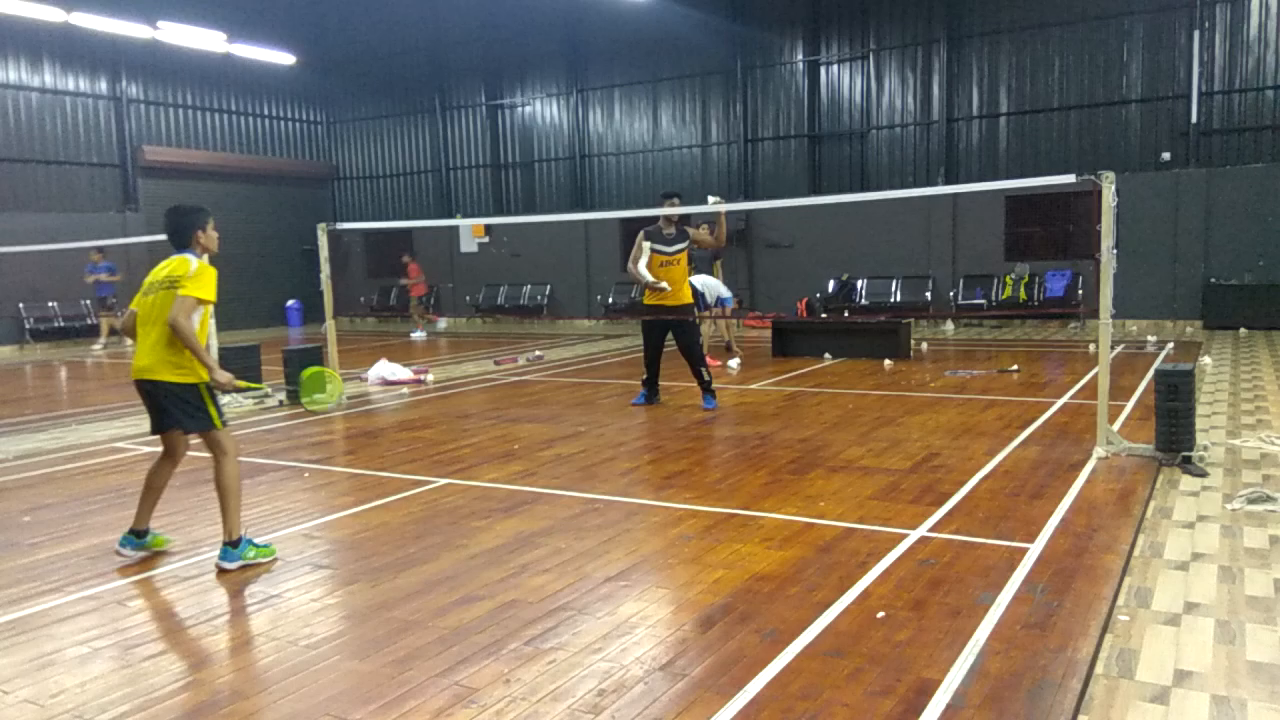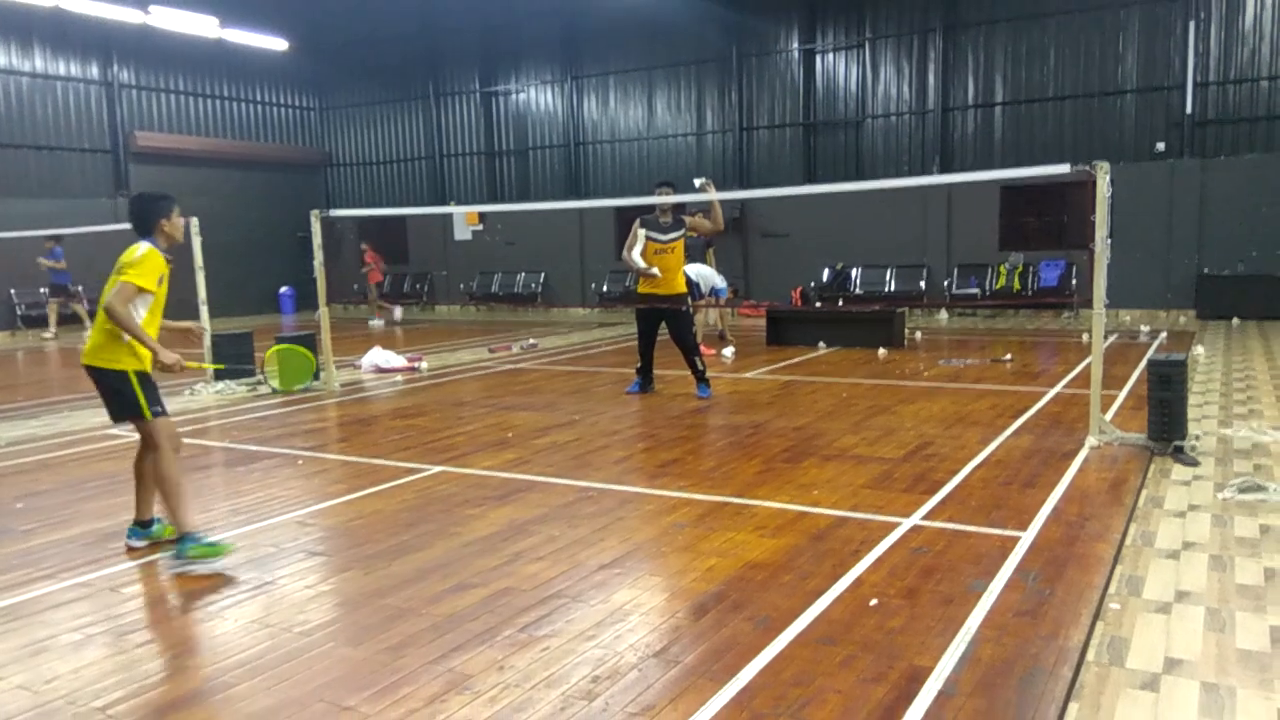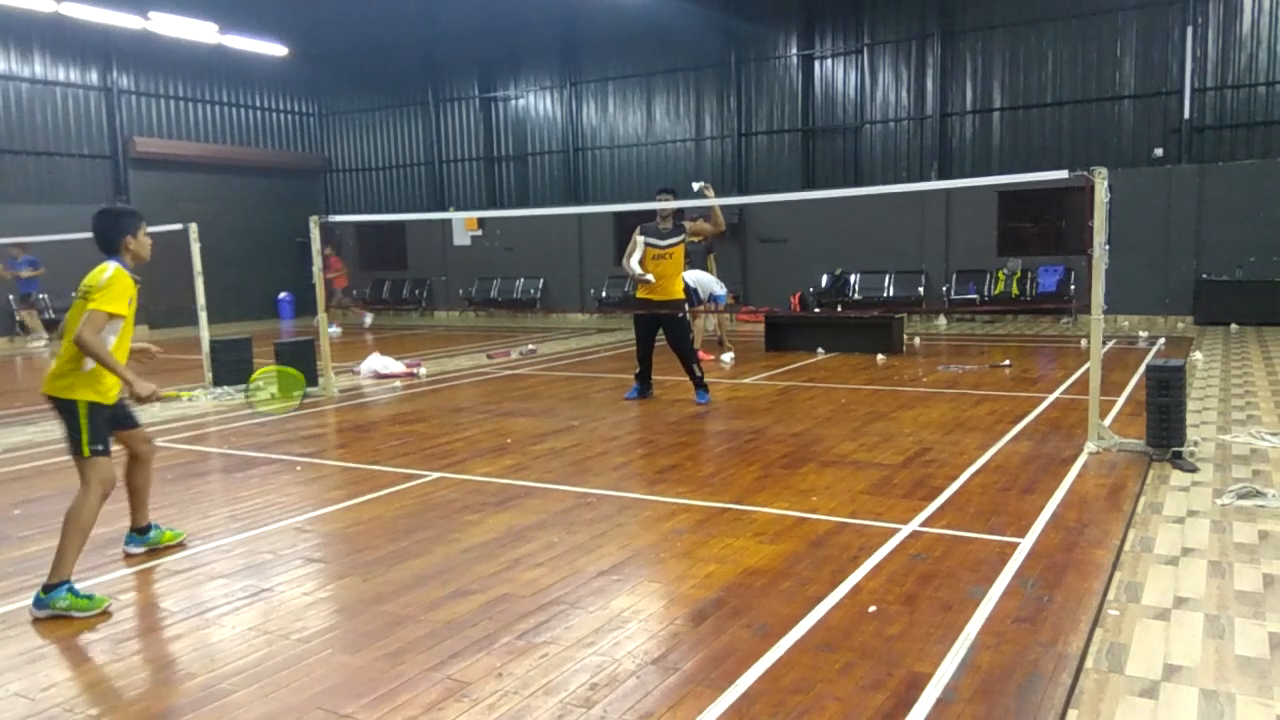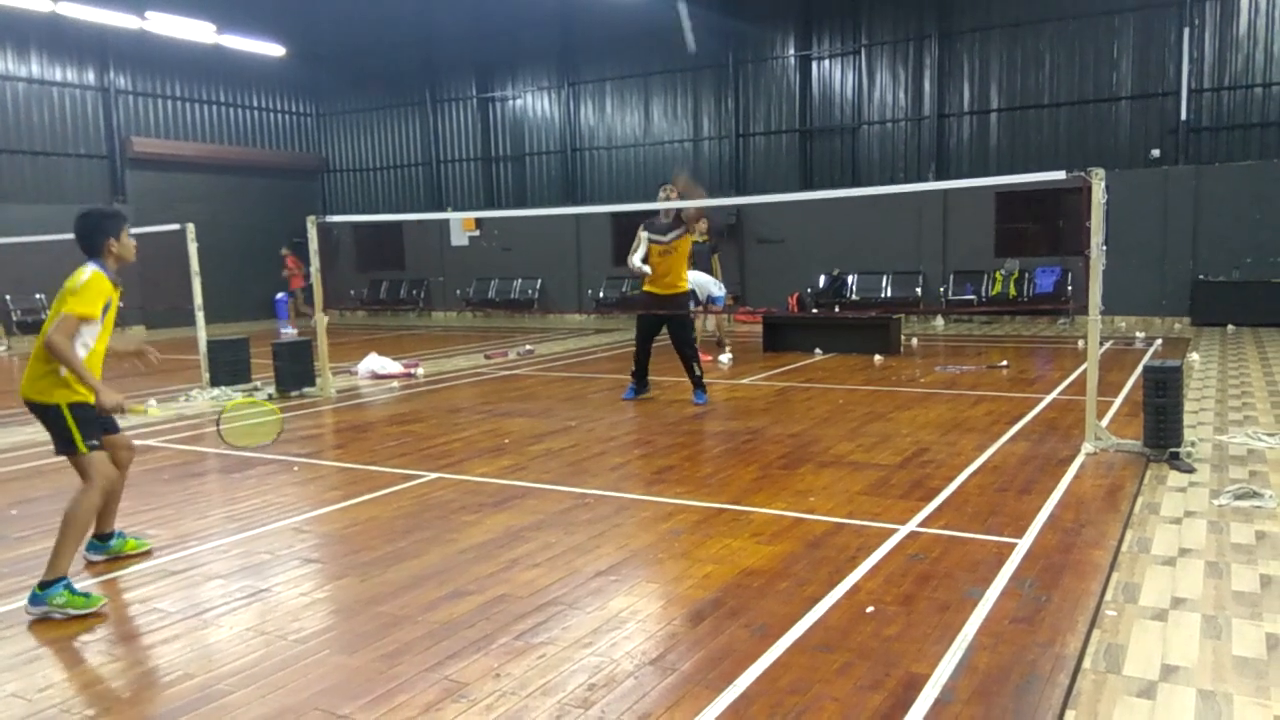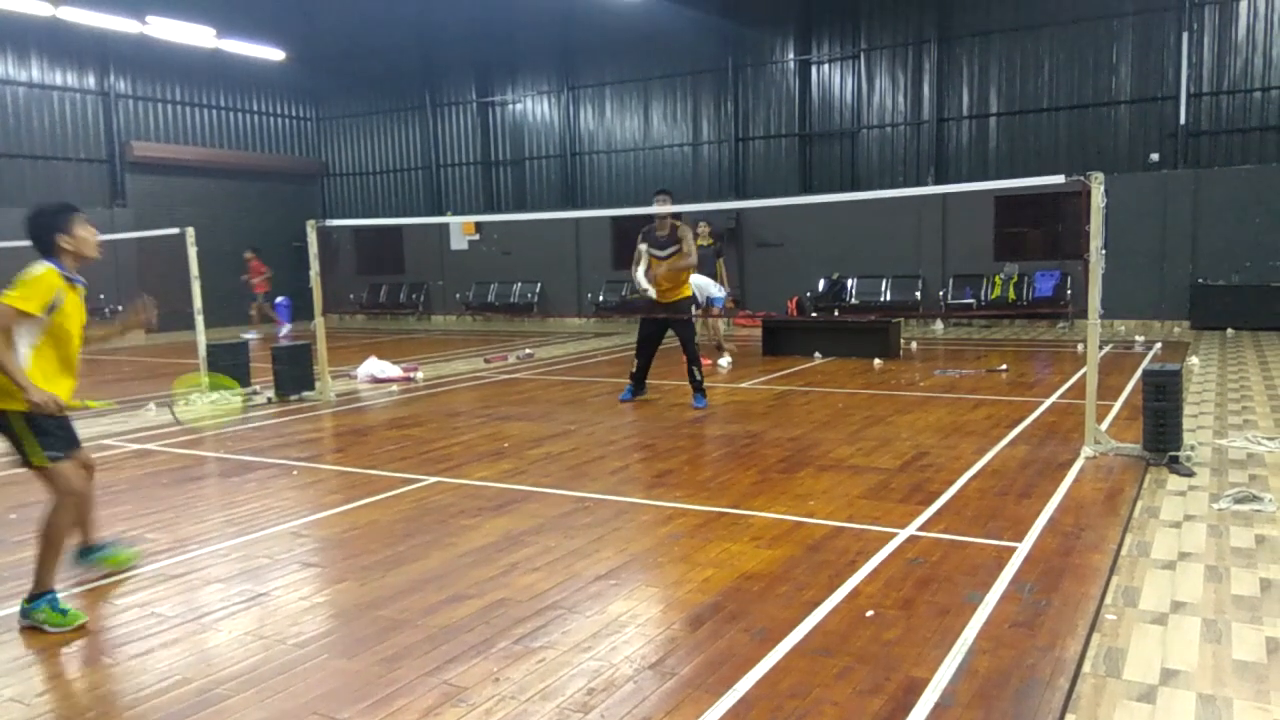
dt=0.3s
person 1, frame 1
left shoulder: (159, 271)
right shoulder: (199, 271)
left elbow: (128, 325)
right elbow: (180, 323)
right wrist: (212, 368)
left hip: (146, 373)
right hip: (180, 375)
left knee: (173, 451)
right knee: (225, 451)
left ankle: (136, 536)
right ankle: (234, 546)
person 1, frame 2
left shoulder: (138, 256)
right shoulder: (149, 258)
right elbow: (113, 306)
left wrist: (176, 326)
right wrist: (158, 349)
left hip: (113, 360)
right hip: (119, 362)
left knee: (154, 438)
right knee: (165, 439)
left ankle: (144, 524)
right ankle: (187, 540)
person 1, frame 3
left shoulder: (107, 276)
right shoulder: (117, 280)
left elbow: (92, 335)
right elbow: (86, 337)
left wrist: (129, 348)
right wrist: (133, 380)
left hip: (95, 388)
right hip: (81, 391)
left knee: (142, 446)
right knee: (98, 482)
left ankle: (141, 531)
right ankle: (54, 590)
person 1, frame 4
left shoulder: (97, 281)
right shoulder: (93, 282)
right elbow: (55, 340)
left wrist: (127, 349)
right wrist: (100, 389)
left hip: (74, 391)
right hip: (57, 393)
left knee: (122, 451)
right knee: (101, 477)
left ankle: (104, 539)
right ankle: (51, 587)
person 1, frame 5
left shoulder: (74, 285)
right shoulder: (40, 280)
left elbow: (77, 339)
left wrist: (126, 325)
left hip: (44, 403)
left knee: (83, 467)
right knee: (72, 487)
left ankle: (90, 548)
right ankle: (39, 597)
person 2, frame 1
left shoulder: (687, 233)
right shoulder: (646, 234)
left elbow: (718, 242)
right elbow: (632, 265)
left wrist: (721, 215)
right wrist: (646, 281)
left hip: (682, 304)
right hip: (654, 305)
left knee: (694, 352)
right knee: (651, 353)
left ankle: (708, 393)
right ankle: (650, 391)
person 2, frame 2
left shoulder: (684, 222)
right shoulder: (642, 223)
left elbow: (717, 226)
right elbow: (627, 252)
left wrist: (712, 197)
right wrist: (638, 267)
left hip: (676, 294)
right hip: (647, 294)
left knee: (687, 341)
right knee: (645, 342)
left ankle: (702, 382)
right ankle: (644, 380)
person 2, frame 3
left shoulder: (683, 229)
right shoulder: (642, 230)
left elbow: (718, 227)
right elbow: (627, 259)
left wrist: (711, 199)
right wrist: (634, 273)
left hip: (673, 300)
right hip: (646, 299)
left knee: (684, 347)
right knee: (643, 347)
left ankle: (700, 388)
right ankle: (643, 385)
person 2, frame 4
left shoulder: (684, 219)
right shoulder: (647, 226)
right elbow: (633, 255)
left wrist: (686, 186)
right wrist: (637, 266)
left hip: (677, 295)
right hip: (651, 294)
left knee: (686, 345)
right knee: (642, 344)
left ankle: (699, 388)
right ankle: (639, 384)
person 2, frame 5
left shoulder: (681, 231)
right shoulder: (645, 235)
left elbow: (693, 260)
right elbow: (638, 265)
left wrist: (667, 268)
right wrist: (641, 282)
left hip: (680, 300)
right hip: (656, 300)
left knee: (690, 346)
right knee: (644, 345)
left ankle: (699, 392)
right ankle: (636, 386)
